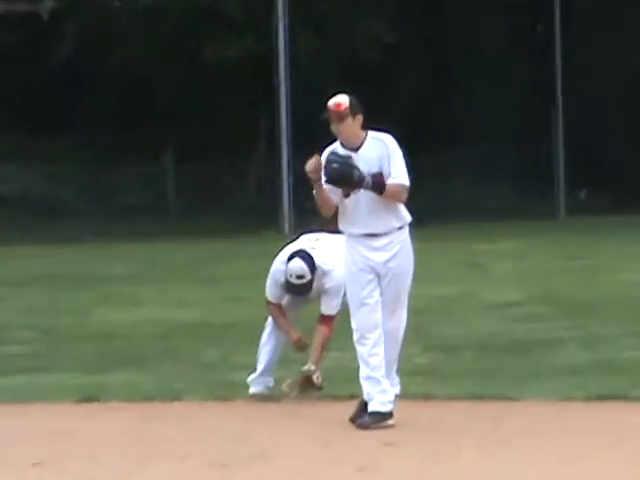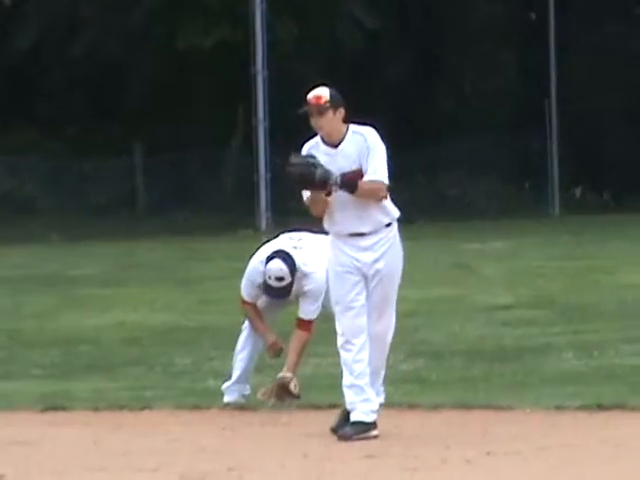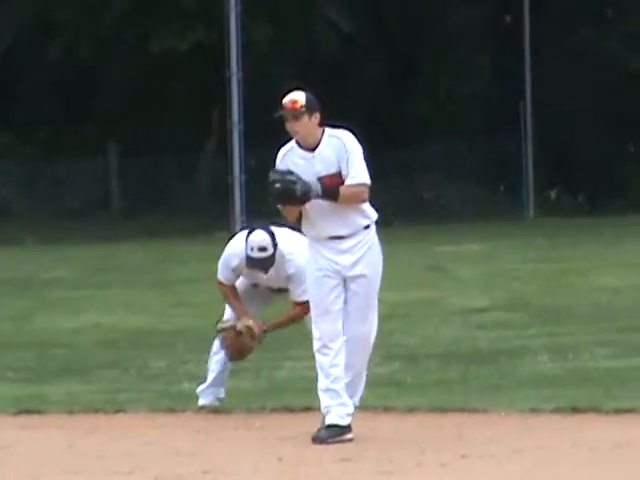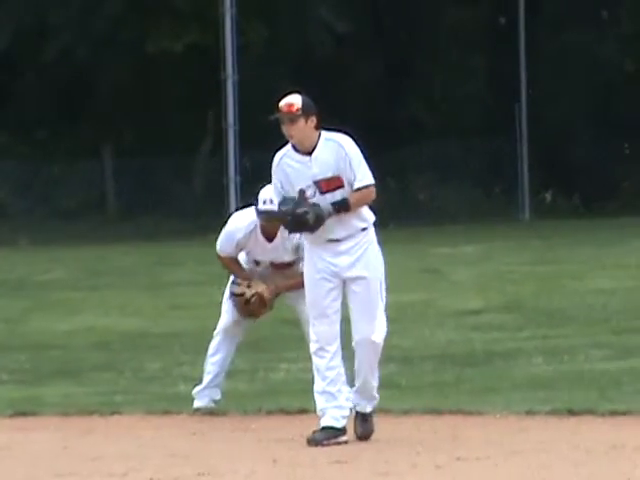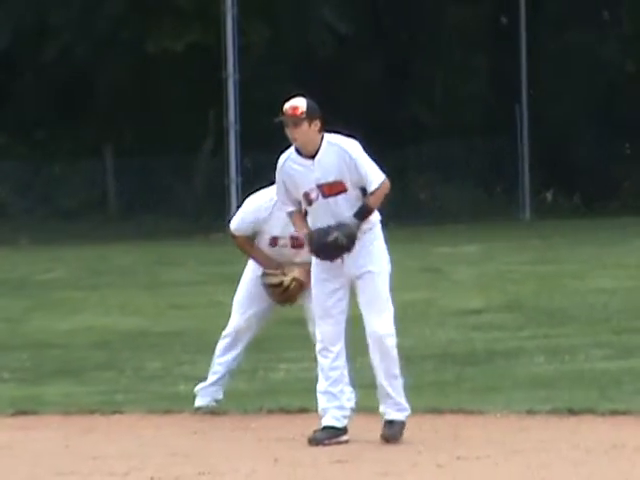
dt=0.2s
person 1, frame 1
left shoulder: (384, 144)
right shoulder: (330, 155)
left elbow: (401, 194)
right elbow: (327, 210)
left wrist: (368, 182)
right wrist: (317, 183)
left hip: (394, 243)
right hip: (357, 246)
left knee: (392, 323)
right knee: (366, 326)
left ankle: (382, 391)
right ankle: (378, 401)
person 1, frame 2
left shoulder: (366, 138)
right shoulder: (311, 151)
left elbow: (379, 189)
right elbow: (318, 210)
left wrist: (337, 181)
right wrist: (314, 186)
left hip: (382, 242)
right hip: (343, 247)
left knee: (380, 327)
right knee: (351, 332)
left ankle: (364, 403)
right ankle: (362, 411)
person 1, frame 3
left shoulder: (343, 141)
right shoulder: (286, 157)
left elbow: (361, 192)
right elbow: (291, 217)
left wrist: (319, 190)
right wrist: (293, 198)
left hip: (361, 244)
right hip: (321, 250)
left knee: (361, 331)
right knee: (327, 336)
left ankle: (344, 404)
right ankle: (337, 416)
person 1, frame 4
left shoulder: (341, 145)
right shoulder: (282, 162)
left elbow: (368, 192)
left wrist: (330, 208)
left hip: (359, 245)
right hip: (318, 253)
left knee: (369, 333)
right knee: (323, 338)
left ankle: (363, 404)
right ankle: (334, 418)
person 1, frame 5
left shoulder: (345, 148)
right shoulder: (286, 164)
left elbow: (381, 186)
left wrist: (354, 221)
right wrist: (308, 237)
left hip: (366, 245)
right hip: (326, 255)
left knee: (380, 329)
right knee: (328, 337)
left ankle: (395, 412)
right ankle: (334, 420)
person 2, frame 1
left shoulder: (333, 273)
right shoulder: (280, 267)
left elbow: (326, 322)
right elbow: (273, 304)
left wrist: (312, 364)
right wrist: (291, 331)
right knee: (278, 319)
right ankle: (260, 381)
person 2, frame 2
left shoulder: (314, 275)
right shoulder: (257, 267)
left elbow: (304, 327)
right elbow: (248, 304)
left wrist: (288, 372)
right wrist: (268, 335)
right knee: (254, 323)
right ankle: (235, 390)
person 2, frame 3
left shoulder: (296, 259)
right shoulder: (234, 252)
left elbow: (302, 308)
right elbow: (225, 285)
left wrist: (264, 328)
right wrist: (245, 317)
right ankle: (210, 393)
person 2, frame 4
right shoulder: (238, 226)
right elbow: (225, 256)
left wrist: (276, 289)
left hip: (296, 274)
right hip: (253, 271)
right knee: (228, 326)
right ankle: (206, 394)
person 2, frame 5
right shoulder: (259, 203)
right elbow: (239, 235)
right wrist: (269, 267)
right hip: (266, 267)
right knee: (239, 326)
left ankle: (341, 394)
right ankle: (208, 394)
